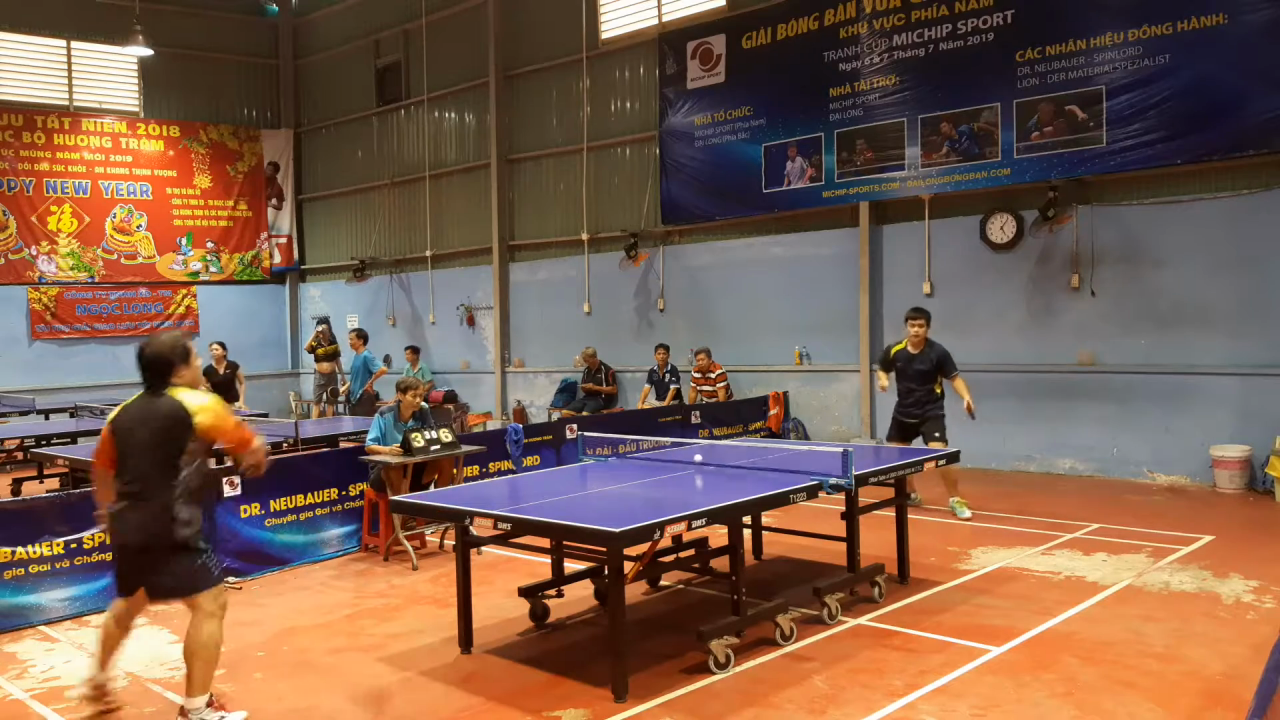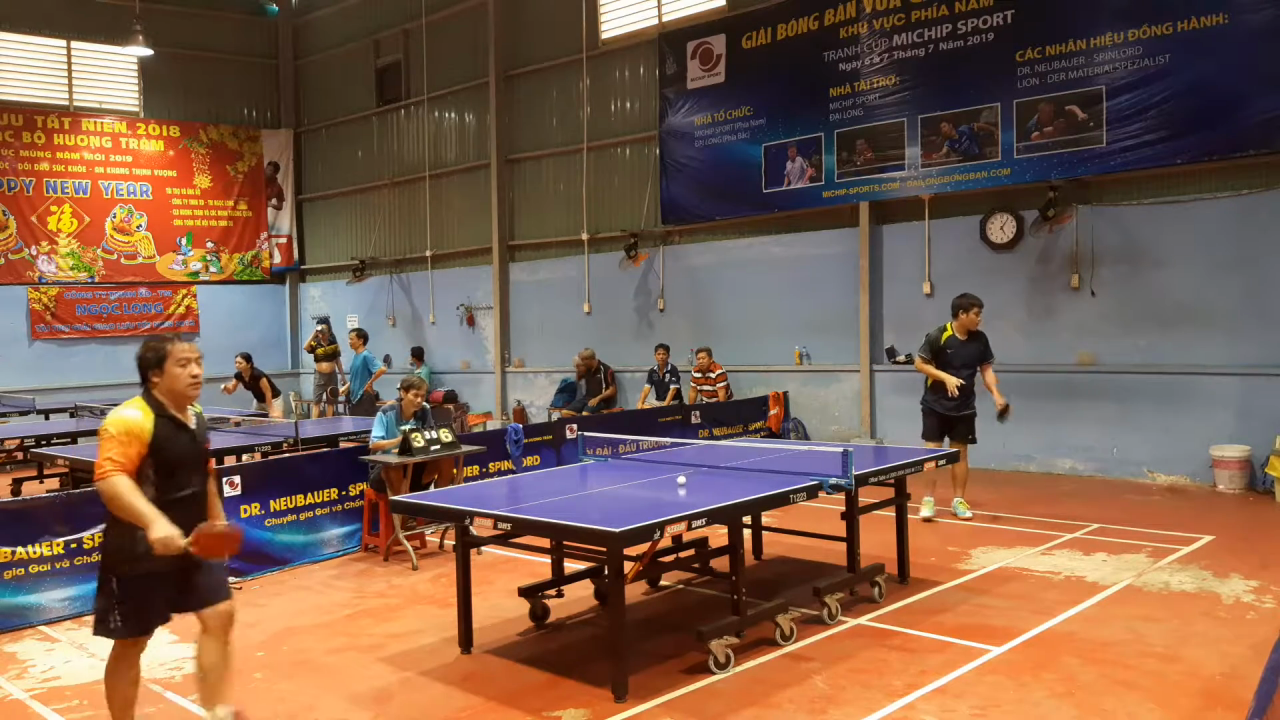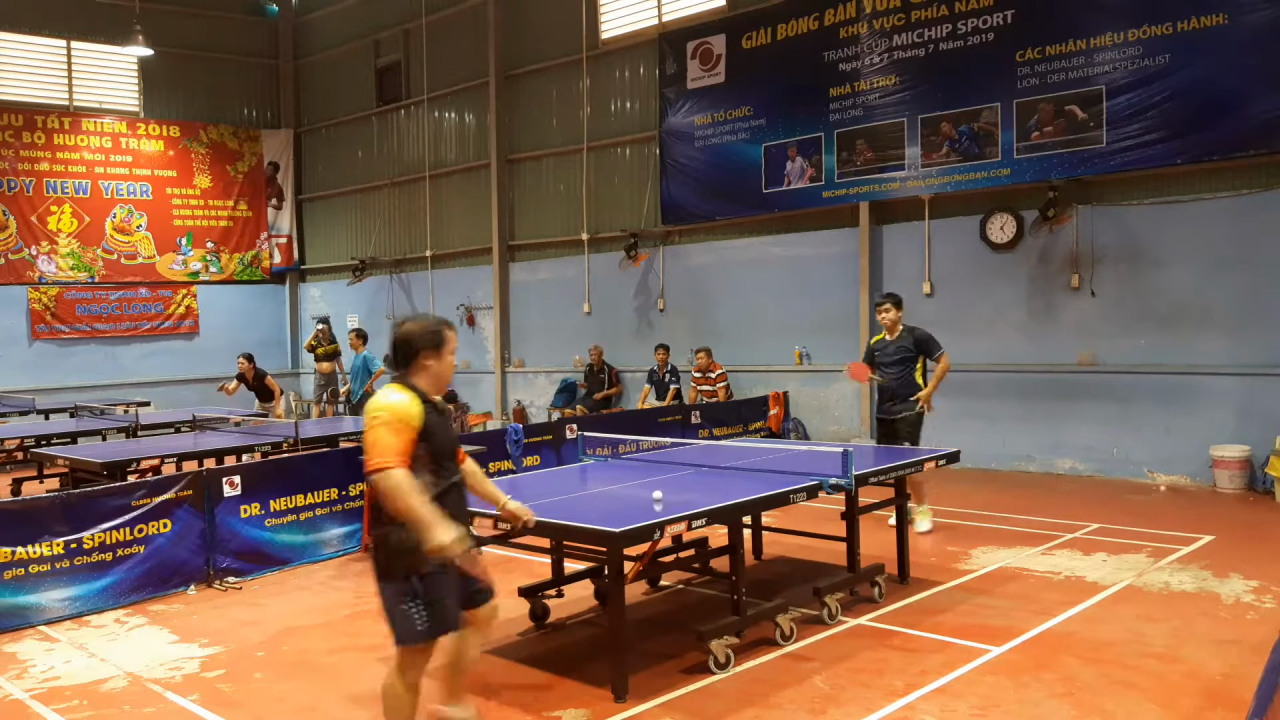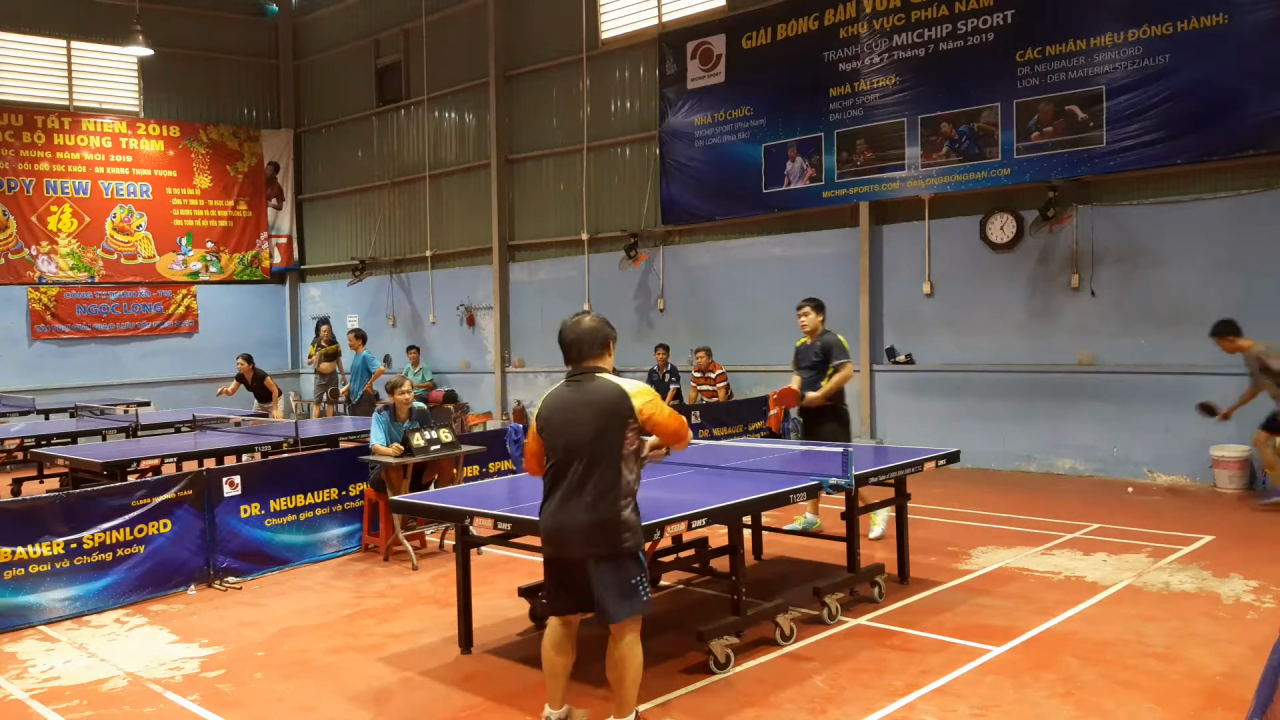
dt=1s
person 1, frame 1
left shoulder: (123, 413)
right shoulder: (199, 405)
left elbow: (102, 467)
right elbow: (253, 450)
left wrist: (106, 505)
right wrist: (256, 456)
left hip: (130, 526)
right hip: (172, 529)
left knee: (128, 602)
right knee: (210, 607)
left ankle: (98, 683)
person 1, frame 2
left shoulder: (195, 417)
right shoulder: (129, 420)
right elbow: (110, 480)
left wrist: (216, 520)
right wrist: (154, 522)
left hip: (185, 547)
right hip: (138, 554)
left knee: (219, 617)
right knee: (132, 644)
person 1, frame 3
left shoulder: (427, 405)
right shoulder: (393, 404)
left elbow: (458, 461)
right elbow: (386, 474)
left wrist: (502, 501)
right wrist: (433, 526)
left hip: (445, 547)
right hip: (411, 551)
left knee: (477, 618)
right knee: (414, 652)
person 1, frame 4
left shoulder: (549, 402)
right shoulder: (631, 393)
left elbow: (535, 464)
right elbow: (681, 436)
right wrist: (649, 444)
left hip: (558, 529)
right hip: (610, 531)
left knee: (561, 618)
right knee: (624, 628)
person 2, frame 1
left shoulder: (938, 352)
right shoulder: (894, 351)
left elbow: (954, 378)
right elbow: (882, 370)
left wrist: (966, 397)
right wrist: (882, 380)
left hip: (931, 411)
right hip: (903, 412)
left ankle: (955, 500)
right ankle: (911, 494)
person 2, frame 2
left shoulder: (980, 339)
right shoulder: (938, 337)
left elbow: (987, 367)
right elbow: (920, 364)
left wrist: (995, 393)
right wrist: (946, 377)
left hip: (964, 406)
right hip: (936, 404)
left knee: (960, 452)
right knee: (933, 450)
left ankle: (958, 500)
right ankle: (929, 500)
person 2, frame 3
left shoulder: (917, 336)
right shoulder: (875, 343)
left elbow: (943, 361)
right elbow: (868, 370)
left wrist: (929, 390)
left hip: (910, 408)
right hip: (884, 411)
left ankle: (922, 509)
person 2, frame 4
left shoulder: (831, 340)
right shoulder: (801, 346)
left elbow: (847, 372)
left wrist: (820, 394)
right wrist: (794, 389)
left hip: (832, 413)
right hip: (811, 414)
left ankle: (878, 511)
right ankle: (811, 517)
